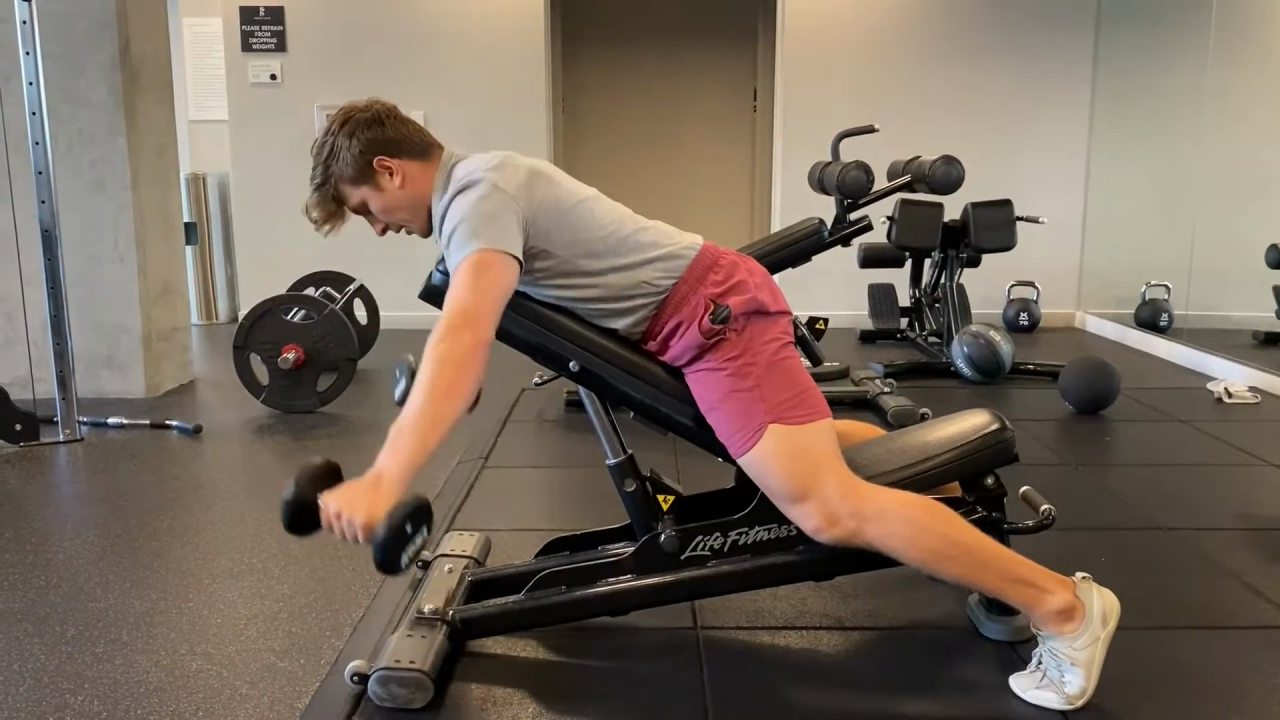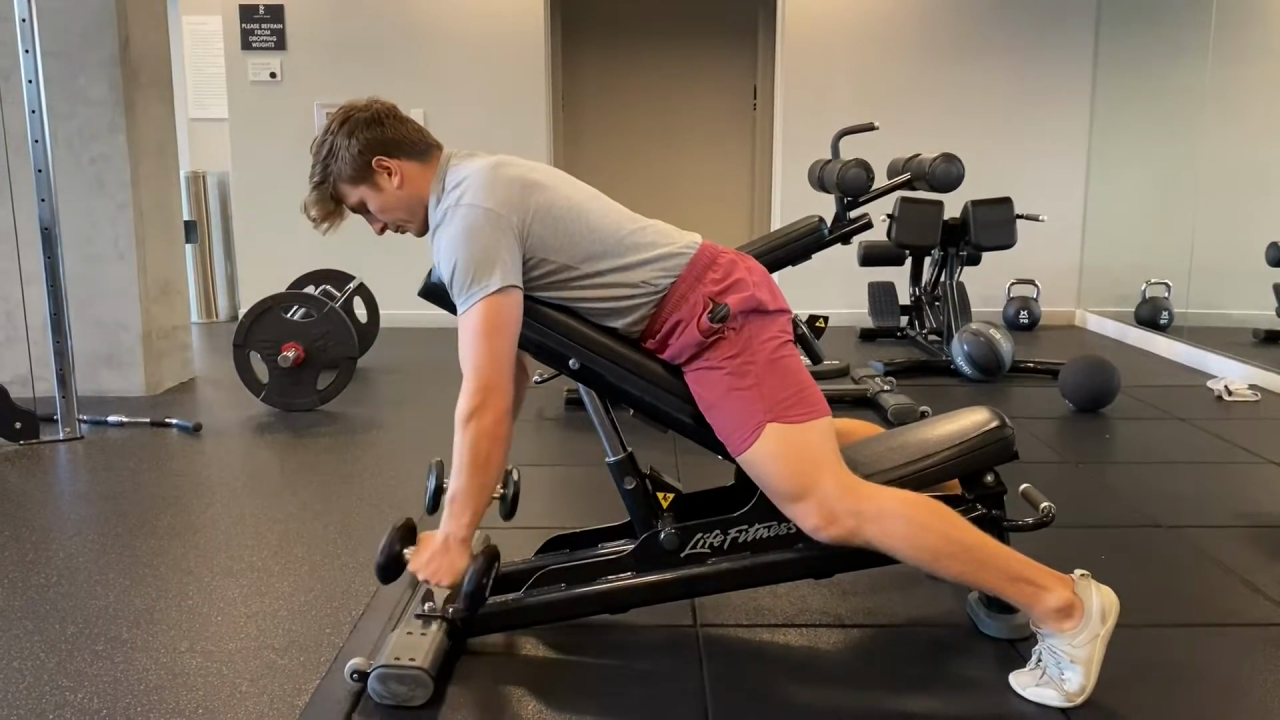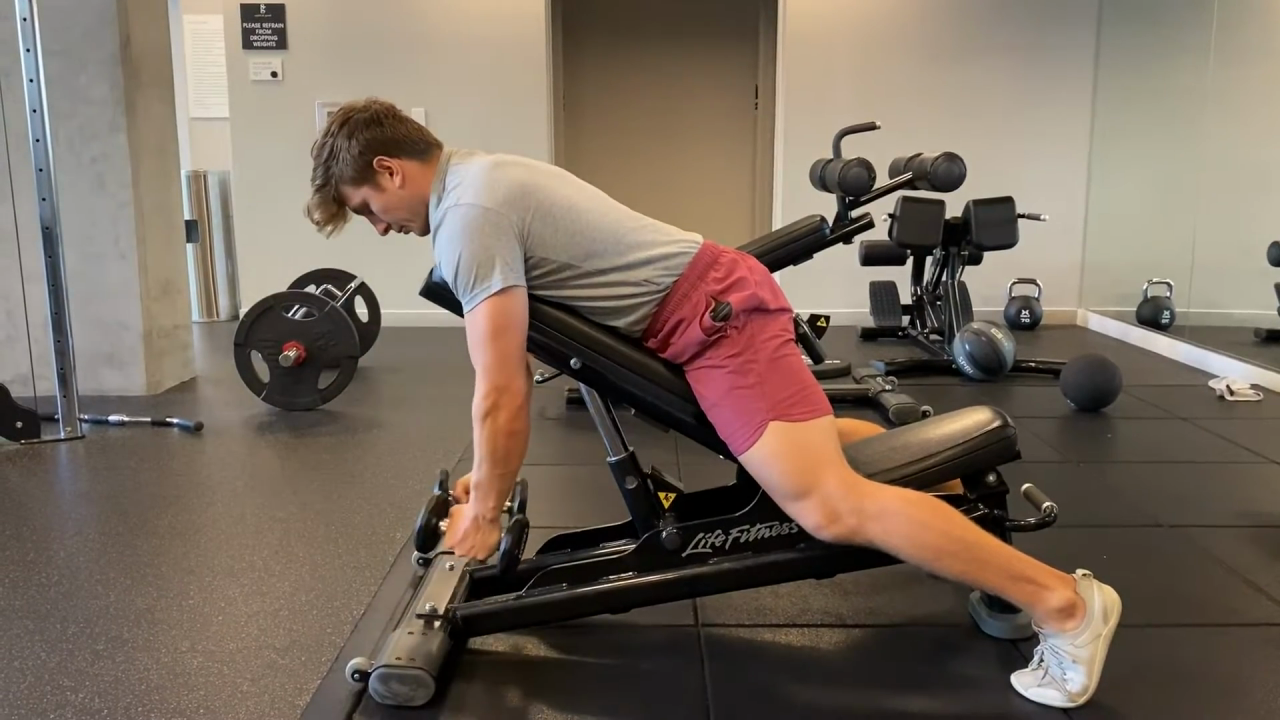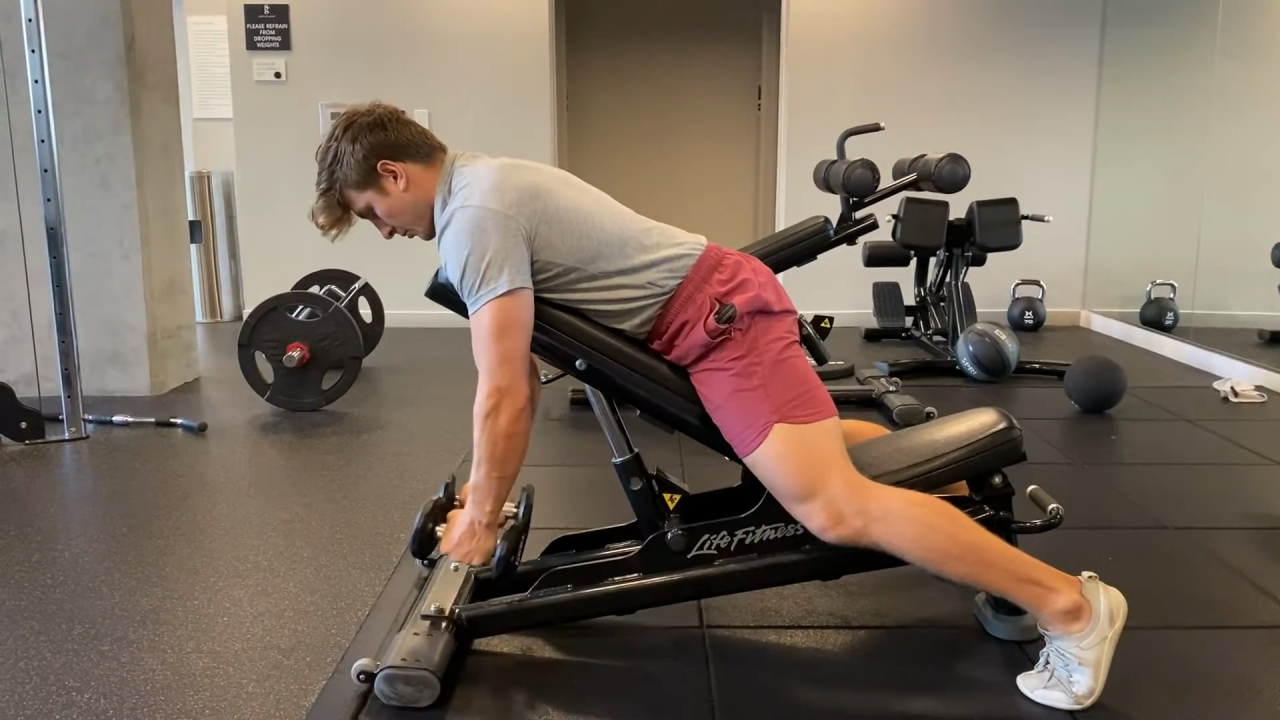
dt=0.5s
person 1, frame 1
left shoulder: (476, 198)
right shoulder: (477, 179)
left elbow: (462, 341)
right elbow: (477, 323)
left wrist: (381, 483)
right wrist: (435, 395)
left hip: (712, 313)
right hip: (707, 303)
left knee: (829, 510)
right knee: (806, 440)
left ankle: (1063, 606)
person 1, frame 2
left shoulder: (468, 217)
right shoulder: (479, 179)
left elbow: (483, 397)
right elbow: (509, 358)
left wrist: (453, 538)
right wrist: (483, 460)
left hip: (712, 313)
right hip: (709, 297)
left knee: (827, 508)
right knee: (811, 439)
left ankle: (1062, 601)
person 1, frame 3
left shoulder: (468, 219)
right shoulder: (481, 179)
left elbow: (502, 392)
right elbow: (515, 363)
left wrist: (486, 512)
right wrist: (489, 474)
left hip: (713, 313)
right hip: (710, 295)
left knee: (830, 508)
right knee: (809, 437)
left ankle: (1064, 602)
person 1, frame 4
left shoulder: (474, 220)
right shoulder: (486, 183)
left elbow: (503, 394)
right elbow: (523, 370)
left wrist: (482, 519)
right wrist: (490, 480)
left hip: (718, 314)
right hip: (716, 298)
left knee: (834, 507)
right knee: (816, 439)
left ankle: (1069, 602)
